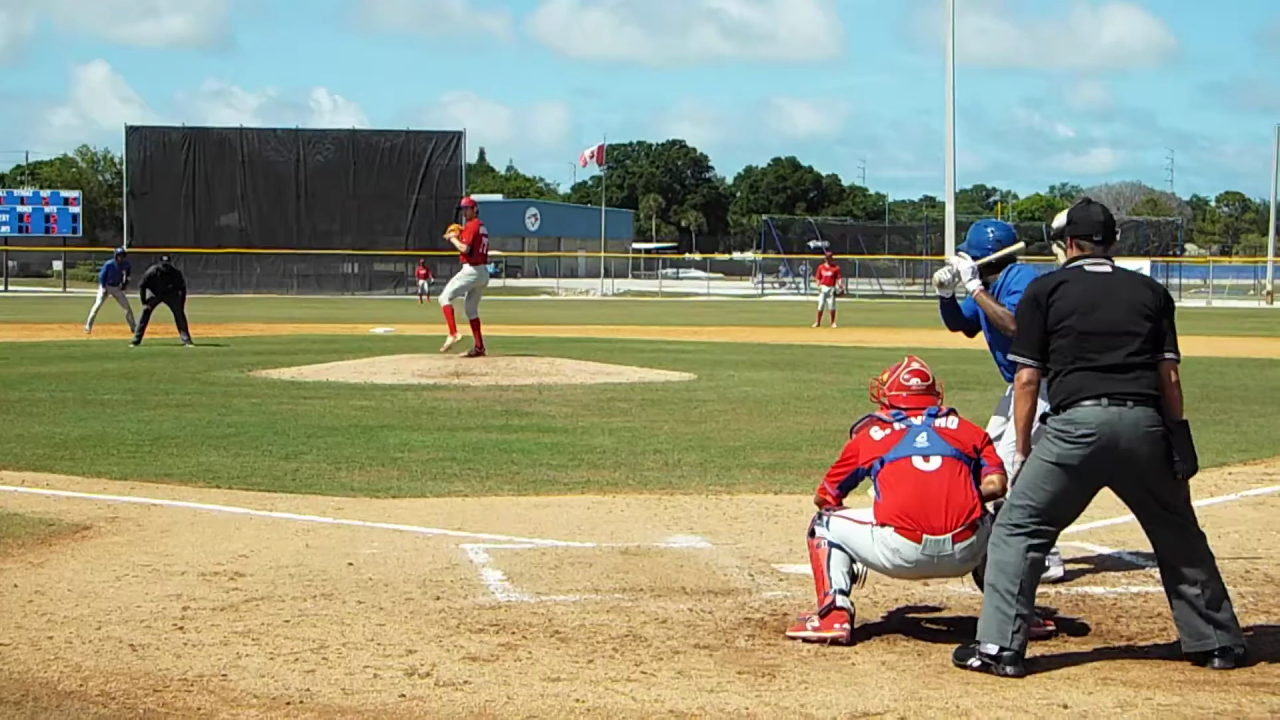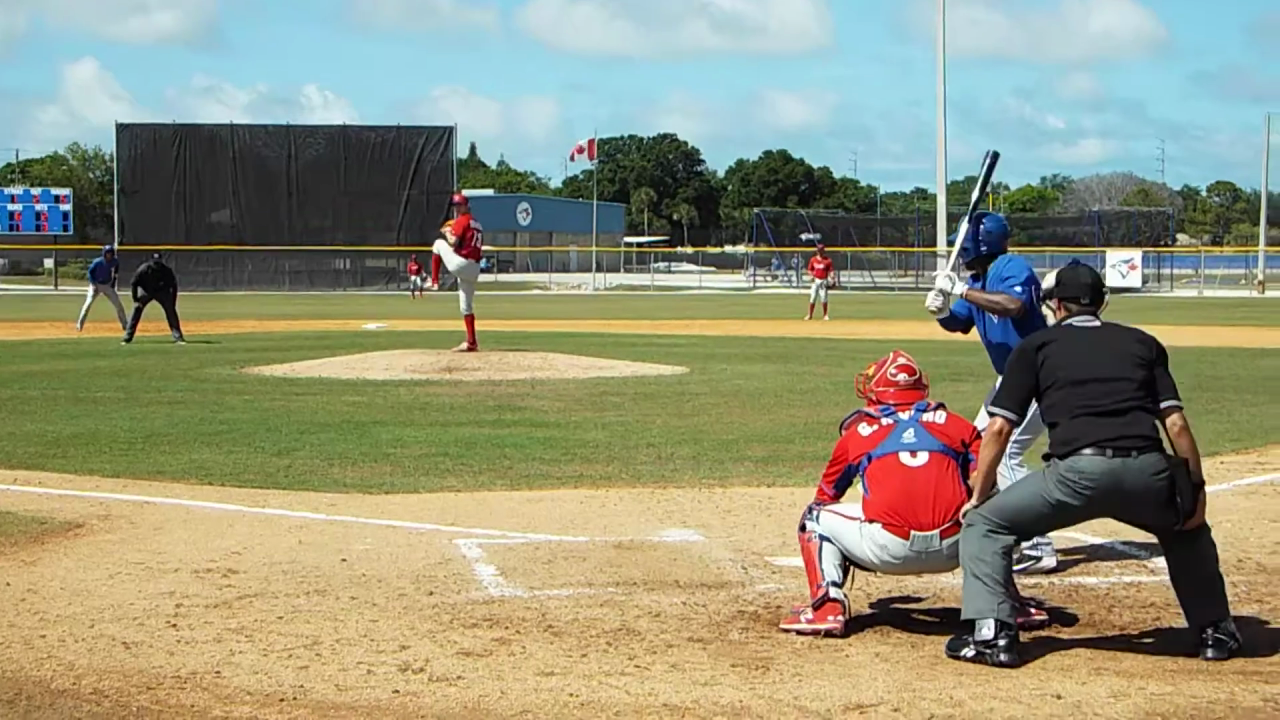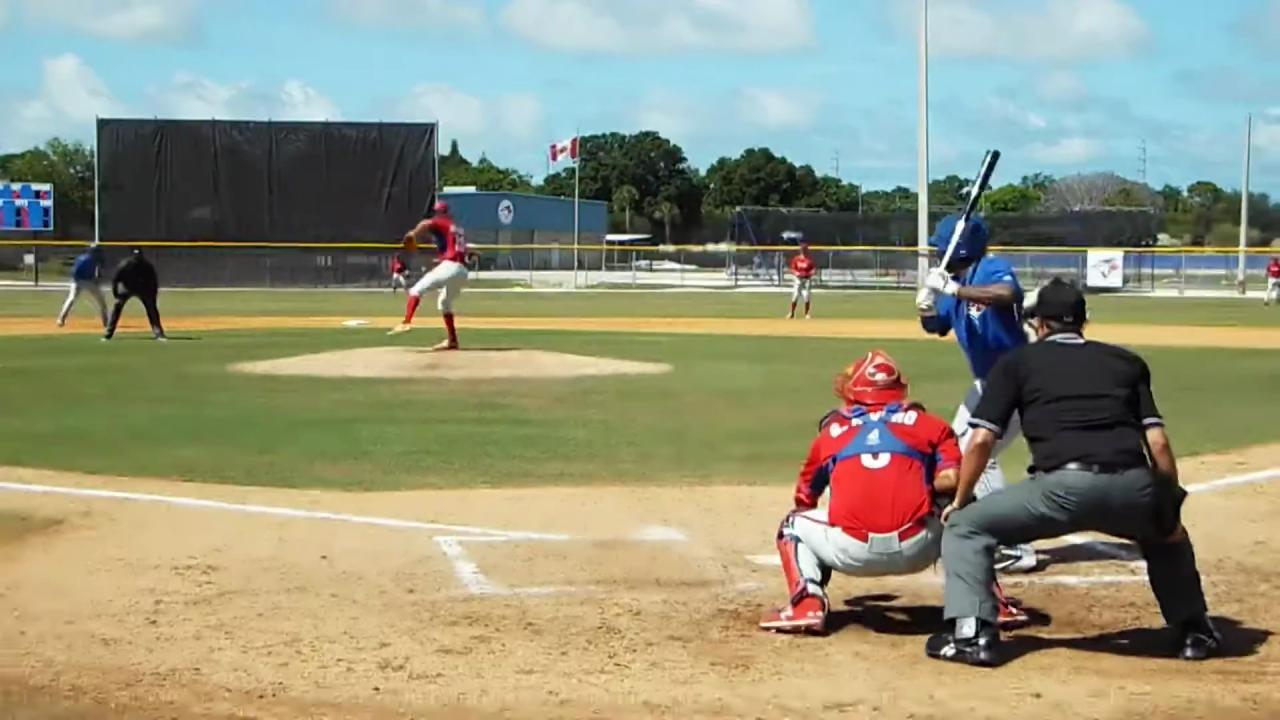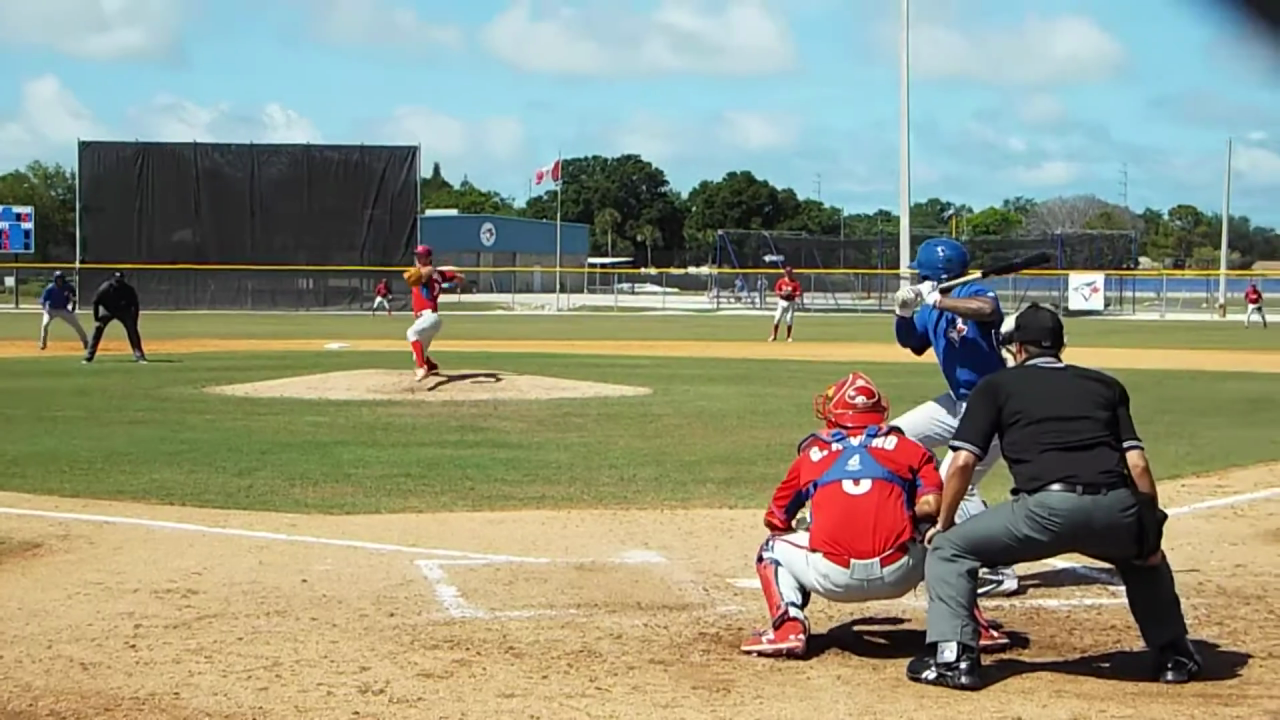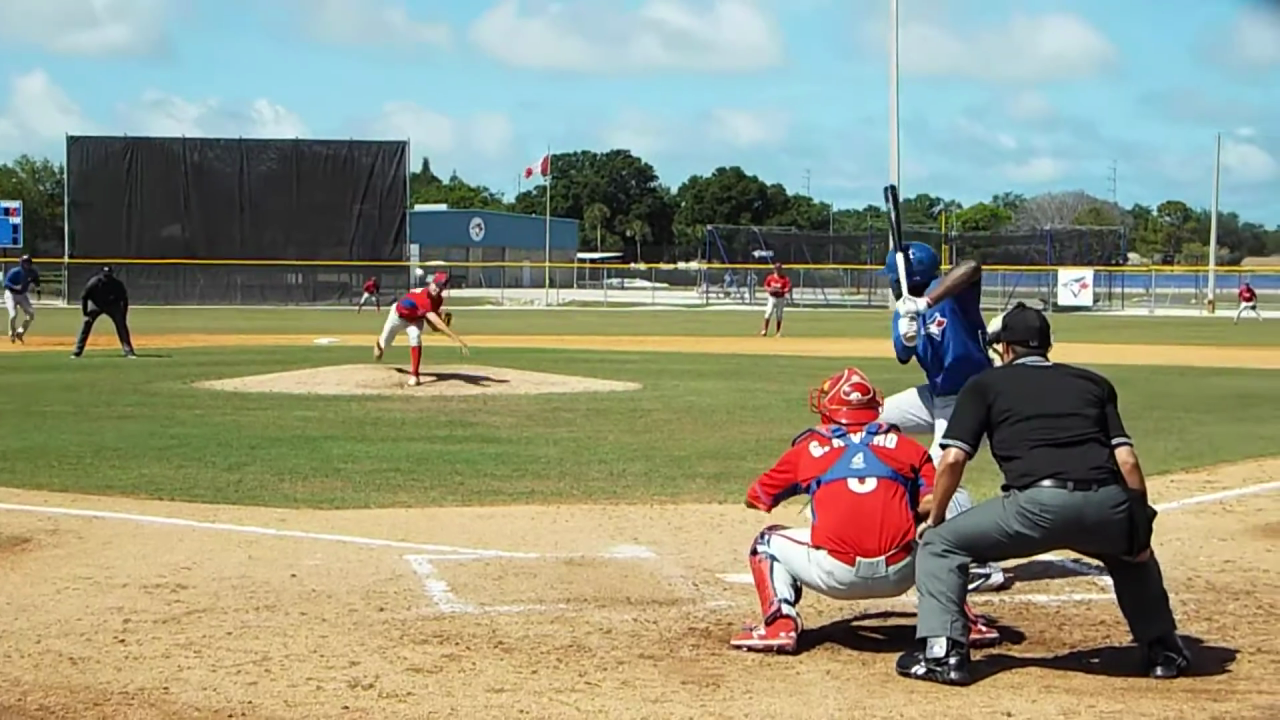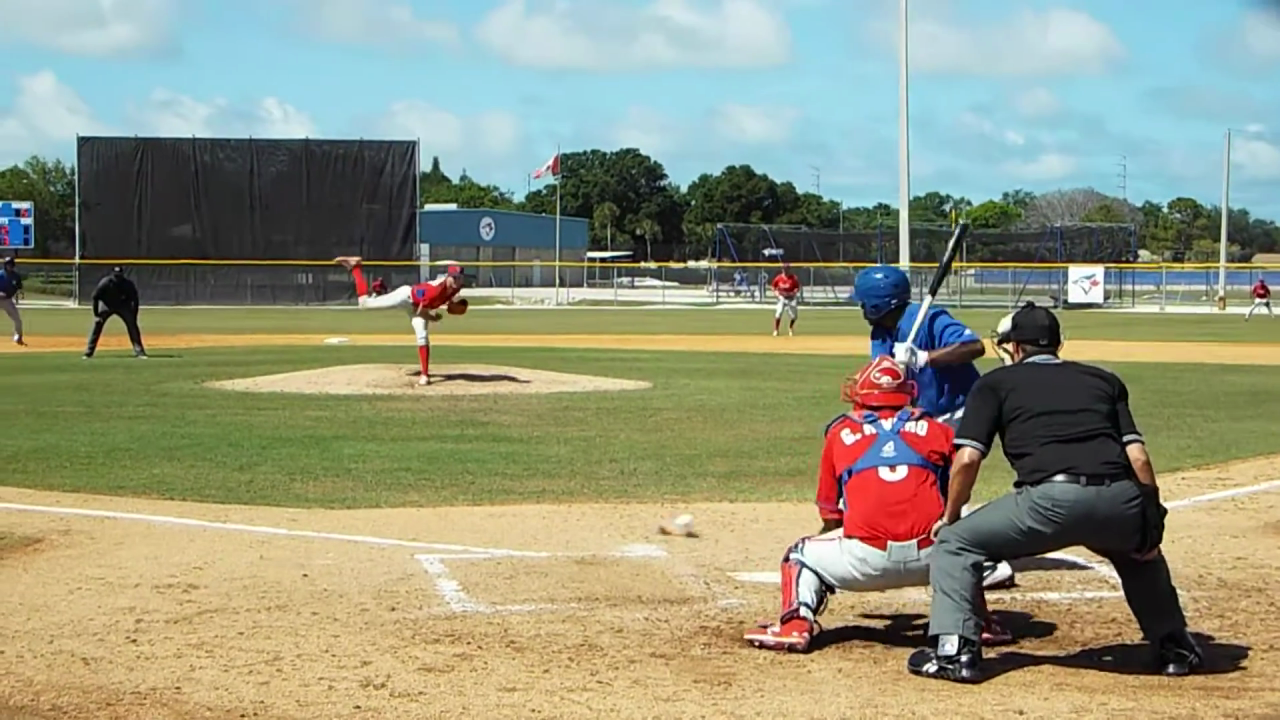
dt=0.3s
person 1, frame 1
left shoulder: (1045, 288)
right shoulder: (1151, 290)
left elbow: (1026, 380)
right elbow: (1169, 377)
left wrist: (1024, 452)
right wrist: (1176, 445)
left hip: (1076, 424)
right hip: (1143, 425)
left knee: (1018, 529)
right knee: (1177, 533)
left ankle: (999, 646)
right ankle: (1217, 642)
person 1, frame 2
left shoulder: (1036, 346)
right shoulder: (1143, 342)
left elbow: (998, 427)
right elbow: (1176, 425)
left wrist: (977, 496)
right wrist: (1195, 490)
left hip: (1078, 470)
right hip: (1147, 472)
left knee: (984, 524)
right knee: (1187, 528)
left ankle: (991, 635)
right ankle: (1216, 631)
person 1, frame 3
left shoulder: (1018, 362)
right shoulder: (1127, 361)
left elbow: (981, 440)
right elbow: (1158, 442)
left wrist: (958, 503)
right wrist: (1171, 506)
left hip: (1063, 486)
right hip: (1132, 490)
left knee: (965, 526)
right knee: (1166, 530)
left ankle: (972, 634)
right ankle: (1194, 631)
person 1, frame 4
left shoulder: (997, 385)
right shoulder: (1106, 384)
left elbow: (963, 461)
right elbow: (1137, 464)
left wrist: (943, 524)
right wrist: (1151, 531)
left hip: (1047, 508)
right hip: (1115, 510)
left knee: (948, 549)
right knee: (1143, 555)
left ankle: (954, 658)
right ankle: (1175, 655)
person 1, frame 5
left shoulder: (986, 384)
right shoulder: (1094, 382)
left elbow: (953, 458)
right elbow: (1127, 460)
left wrist: (933, 521)
right wrist: (1141, 527)
left hip: (1038, 504)
right hip: (1107, 506)
left knee: (940, 544)
right knee: (1132, 550)
left ankle: (943, 653)
right ankle: (1164, 650)
person 1, frame 6
left shoulder: (994, 383)
right shoulder: (1103, 379)
left elbow: (967, 460)
right elbow: (1138, 458)
left wrist: (949, 518)
right wrist: (1151, 525)
left hip: (1052, 500)
right hip: (1121, 501)
left knee: (954, 543)
right knee: (1137, 550)
left ankle: (955, 652)
right ankle: (1175, 648)
person 2, frame 1
left shoulder: (1022, 278)
right shoulder: (986, 285)
left elbow: (1012, 325)
right elbow: (957, 323)
left wrist: (973, 286)
right wrist: (946, 293)
left hip: (1045, 384)
right hip: (1018, 386)
left knee: (1010, 461)
left ankle: (1045, 560)
person 2, frame 2
left shoulder: (1012, 268)
right shoulder: (977, 280)
left elbow: (1013, 306)
right elbow: (959, 324)
left wrist: (960, 291)
right wrist: (942, 310)
left knee: (1002, 454)
left ankle: (1037, 551)
person 2, frame 3
left shoulder: (992, 269)
right shoulder: (956, 280)
left elbow: (1007, 294)
right elbow: (937, 327)
left wrist: (952, 289)
right wrist: (927, 308)
right hip: (986, 381)
right knee: (957, 449)
left ankle: (1017, 550)
person 2, frame 4
left shoulder: (972, 293)
right shoulder: (933, 307)
left elbow: (988, 310)
right elbow: (911, 343)
left wrist: (936, 300)
right wrist: (904, 312)
right hip: (960, 401)
right knee: (898, 434)
left ankle: (999, 575)
person 2, frame 5
left shoulder: (945, 291)
right shoulder: (907, 309)
left elbow: (971, 267)
right elbow: (903, 357)
left wrist: (923, 303)
right wrist: (907, 337)
right hip: (938, 395)
right knee: (878, 418)
left ankle: (985, 570)
person 2, frame 6
left shoulder: (929, 319)
right shoulder: (881, 332)
left elbow: (974, 349)
left wrist: (922, 359)
left hip: (962, 412)
right hip: (931, 413)
left ankle: (991, 565)
person 3, frame 1
left shoulder: (869, 433)
right shoulder: (967, 429)
left elbow: (824, 498)
right elbow: (995, 485)
left hip: (899, 547)
right hip: (963, 550)
left knee: (824, 524)
right knee: (993, 521)
left ankle: (833, 616)
person 3, frame 2
left shoulder: (858, 429)
right shoulder: (955, 423)
left elbow: (825, 500)
left hip: (888, 544)
right hip: (951, 545)
left knee: (814, 517)
left ankle: (827, 608)
person 3, frame 3
left shoulder: (833, 429)
right shoulder: (929, 423)
left elbow: (804, 499)
right elbow: (951, 480)
left hip: (854, 547)
right hip: (917, 545)
left knee: (794, 523)
left ankle: (806, 606)
person 3, frame 4
left shoulder: (812, 453)
right shoulder: (910, 448)
left elbow: (775, 520)
right elbow: (931, 506)
left hip: (834, 574)
right hip: (899, 571)
left knee: (772, 549)
left ankle: (788, 629)
person 3, frame 5
left shoulder: (808, 447)
right shoulder: (908, 446)
left elbow: (756, 498)
right elbow: (932, 505)
left hip: (836, 571)
right hip: (899, 570)
left knee: (768, 543)
left ankle: (780, 626)
person 3, frame 6
left shoulder: (841, 431)
right shoulder: (937, 430)
left elbow: (828, 517)
left hip: (866, 556)
right hip: (929, 554)
left knee: (801, 556)
left ankle: (794, 626)
